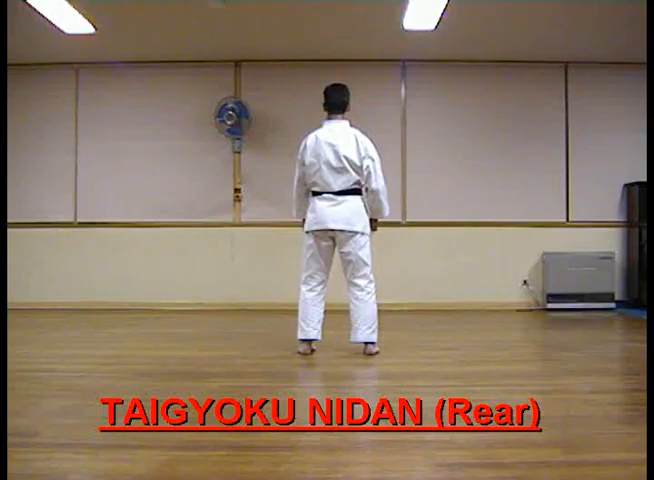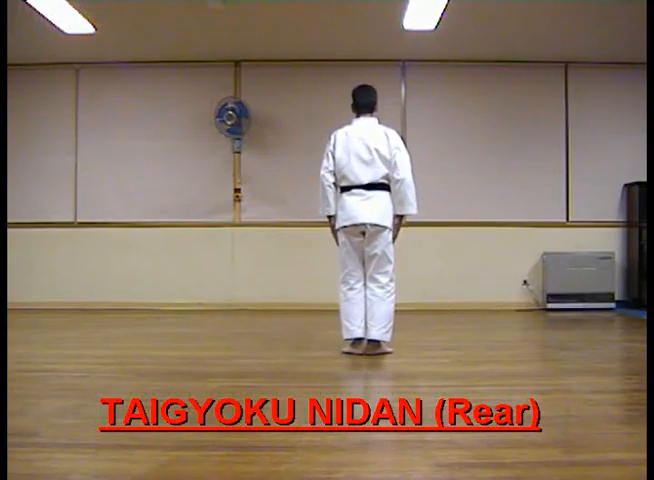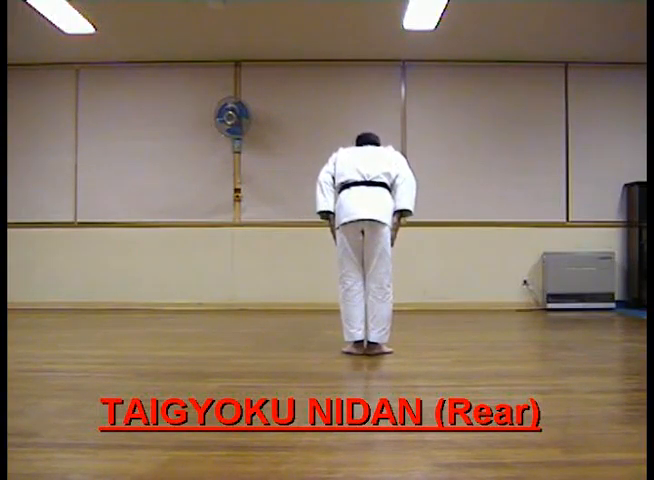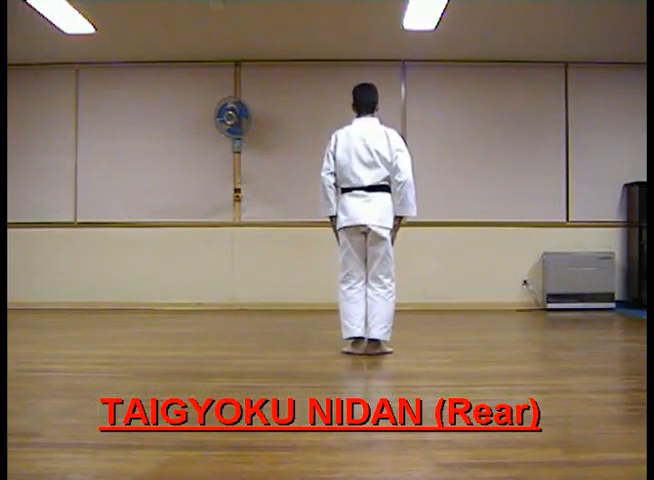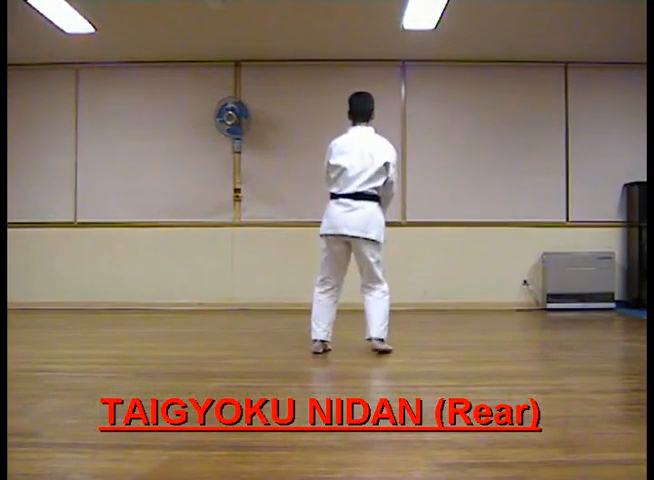
dt=1s
person 1, frame 1
left shoulder: (310, 141)
right shoulder: (360, 140)
left elbow: (300, 184)
right elbow: (375, 183)
left wrist: (302, 215)
right wrist: (376, 215)
left hip: (319, 213)
right hip: (351, 213)
left knee: (313, 280)
right knee: (361, 281)
left ankle: (306, 341)
right ankle: (369, 341)
person 1, frame 2
left shoulder: (338, 137)
right shoulder: (390, 136)
left elbow: (327, 177)
right elbow: (402, 178)
left wrist: (331, 216)
right wrist: (400, 216)
left hip: (348, 209)
right hip: (380, 209)
left knee: (351, 278)
right knee: (381, 278)
left ankle: (355, 339)
right ankle: (376, 340)
person 1, frame 3
left shoulder: (341, 154)
right shoulder: (390, 153)
left elbow: (325, 180)
right elbow: (406, 180)
left wrist: (330, 217)
right wrist: (398, 215)
left hip: (348, 207)
right hip: (379, 205)
left knee: (350, 278)
right knee: (379, 279)
left ankle: (356, 341)
right ankle: (376, 341)
person 1, frame 4
left shoulder: (339, 137)
right shoulder: (390, 136)
left elbow: (328, 178)
right elbow: (403, 178)
left wrist: (331, 215)
right wrist: (400, 215)
left hip: (349, 209)
right hip: (380, 209)
left knee: (351, 278)
right knee: (381, 279)
left ankle: (355, 340)
right ankle: (376, 340)
person 1, frame 5
left shoulder: (336, 145)
right shoulder: (384, 146)
right elbow: (390, 187)
left hip: (336, 215)
right hip: (367, 217)
left knee: (327, 283)
right knee: (375, 283)
left ankle: (319, 340)
right ankle: (378, 338)
